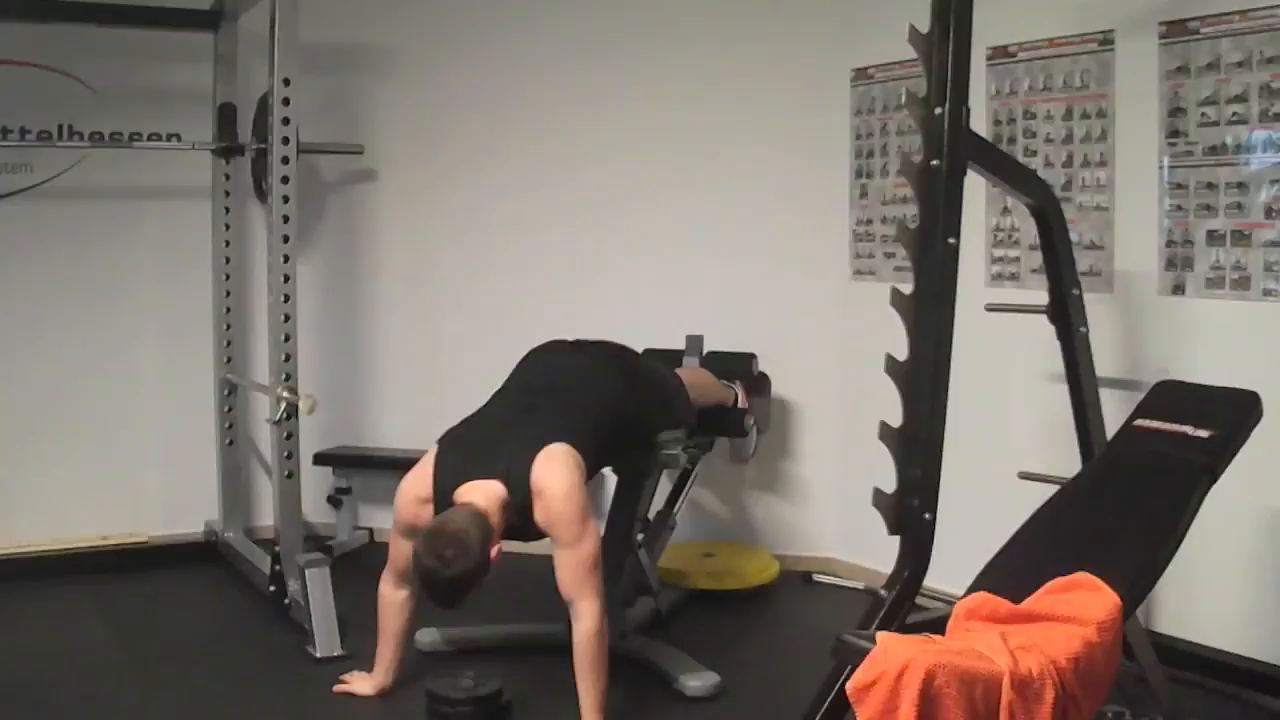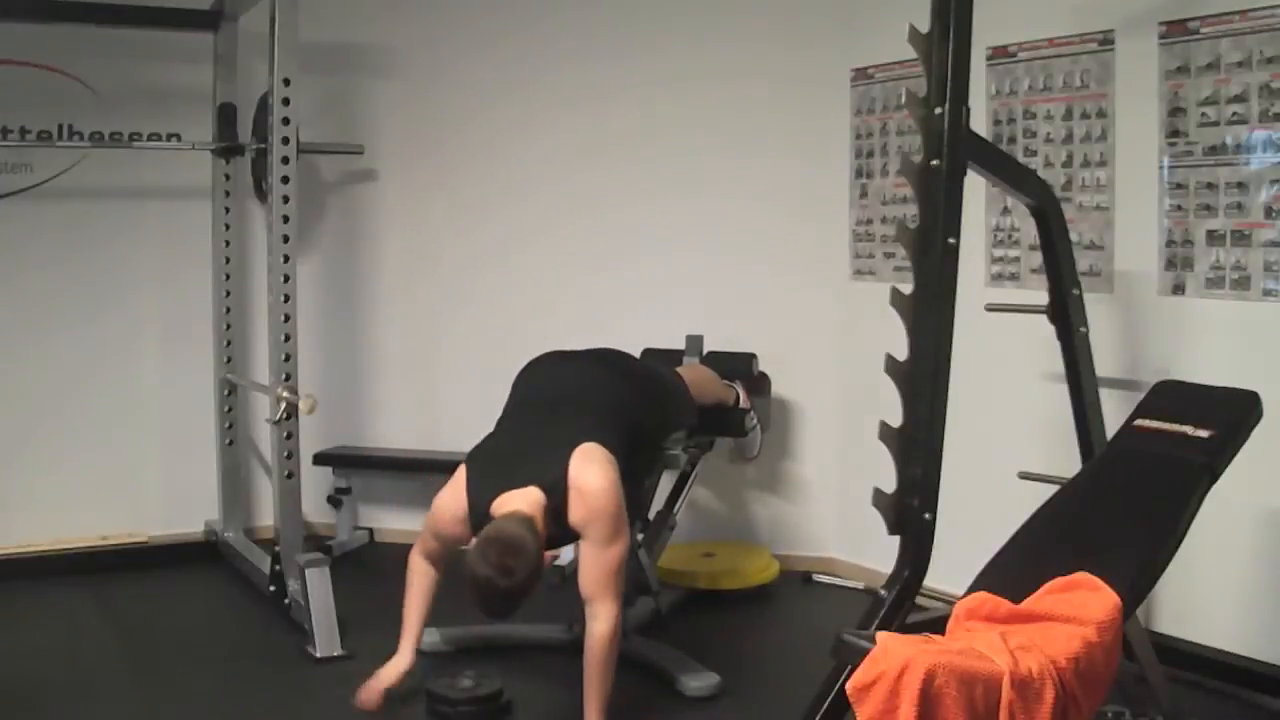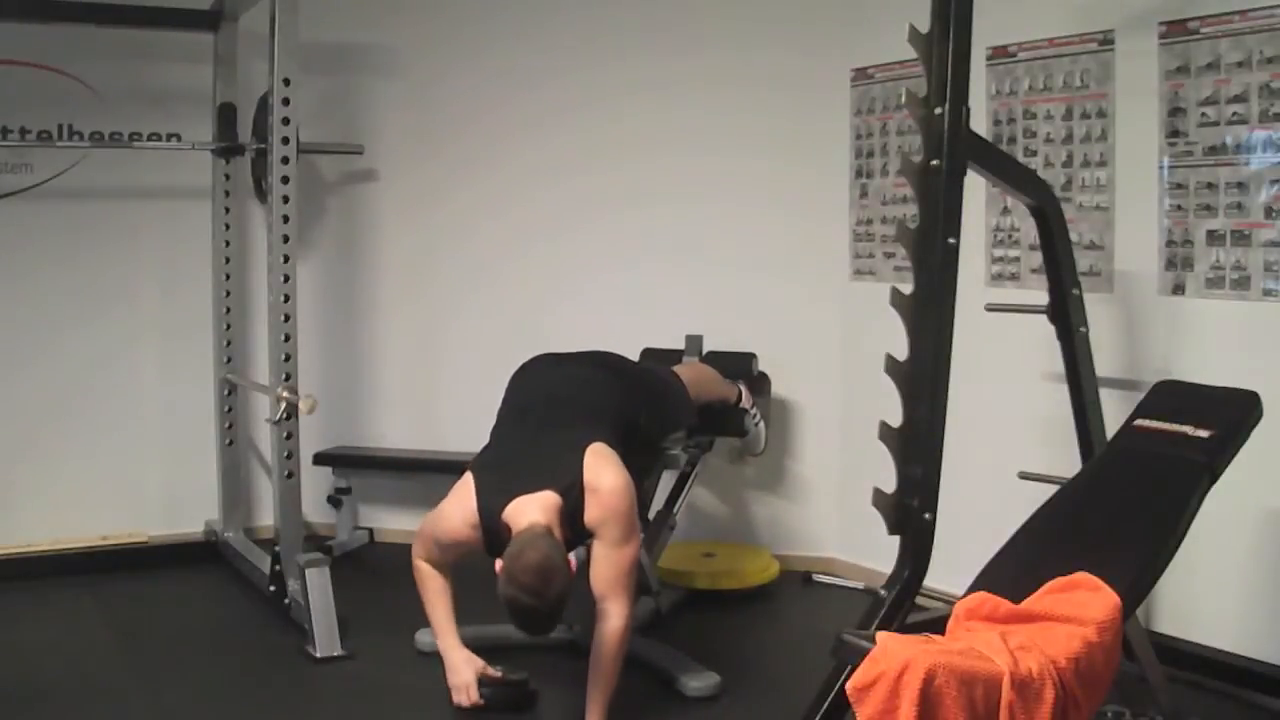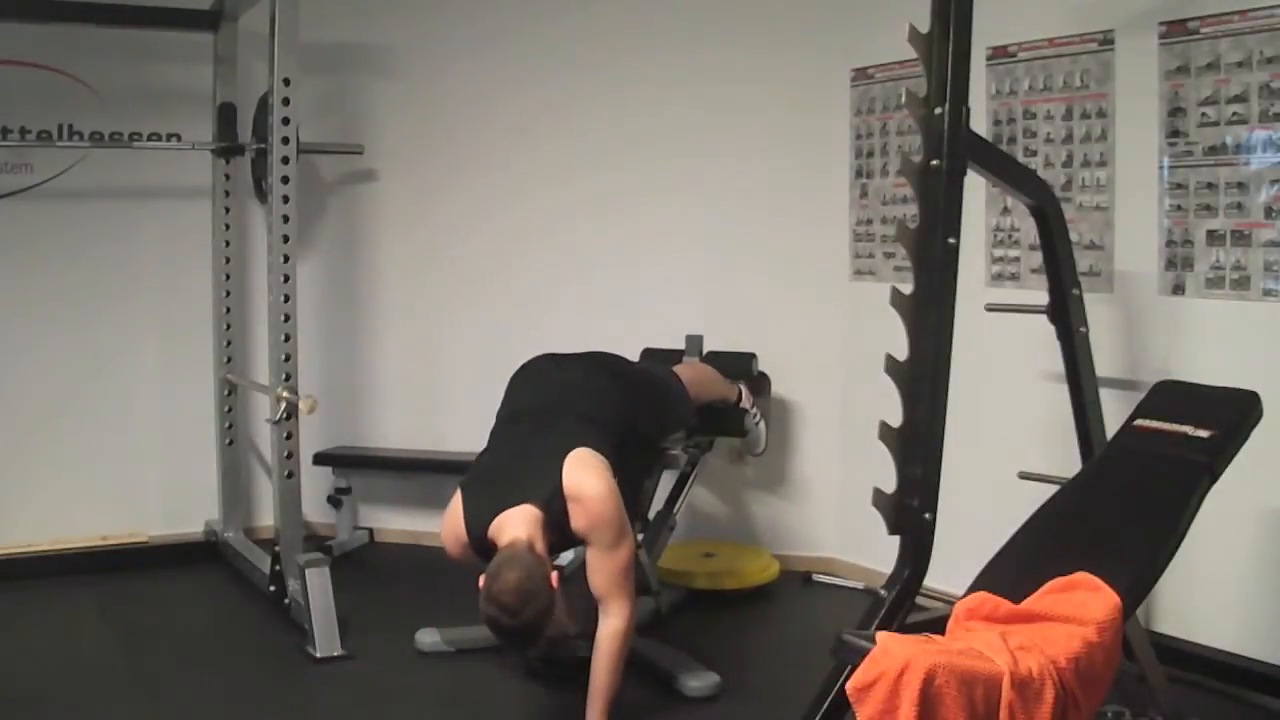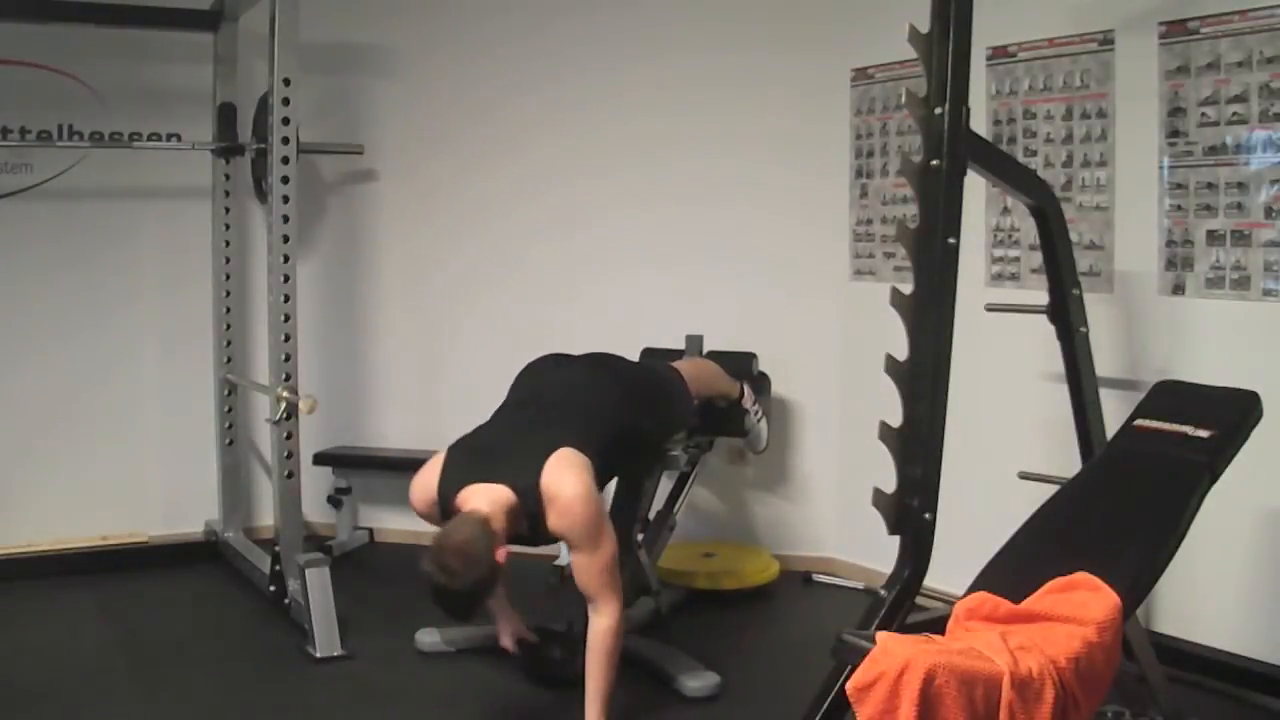
dt=1s
person 1, frame 1
left shoulder: (552, 488)
right shoulder: (418, 492)
left elbow: (587, 611)
right elbow: (396, 582)
right wrist: (380, 677)
left hip: (613, 378)
right hip: (543, 367)
left knee: (679, 393)
left ankle: (732, 396)
person 1, frame 2
left shoulder: (591, 489)
right shoulder: (456, 505)
left elbow: (604, 612)
right elbow: (425, 555)
right wrist: (404, 652)
left hip: (622, 386)
right hip: (546, 376)
left knee: (674, 389)
left ankle: (735, 399)
person 1, frame 3
left shoulder: (606, 490)
right shoulder: (462, 517)
left elbow: (614, 614)
right elbow: (425, 558)
right wrist: (453, 652)
left hip: (618, 386)
right hip: (536, 379)
left knee: (678, 385)
left ankle: (737, 397)
person 1, frame 4
left shoulder: (589, 496)
right shoulder: (458, 531)
left elbow: (616, 612)
right wrist: (550, 602)
left hip: (613, 386)
right hip: (535, 380)
left knee: (680, 385)
left ankle: (737, 396)
person 1, frame 5
left shoulder: (566, 496)
right shoulder: (427, 492)
left elbow: (605, 606)
right wrist: (502, 613)
left hip: (614, 393)
right hip: (541, 379)
left knee: (679, 380)
left ankle: (740, 395)
